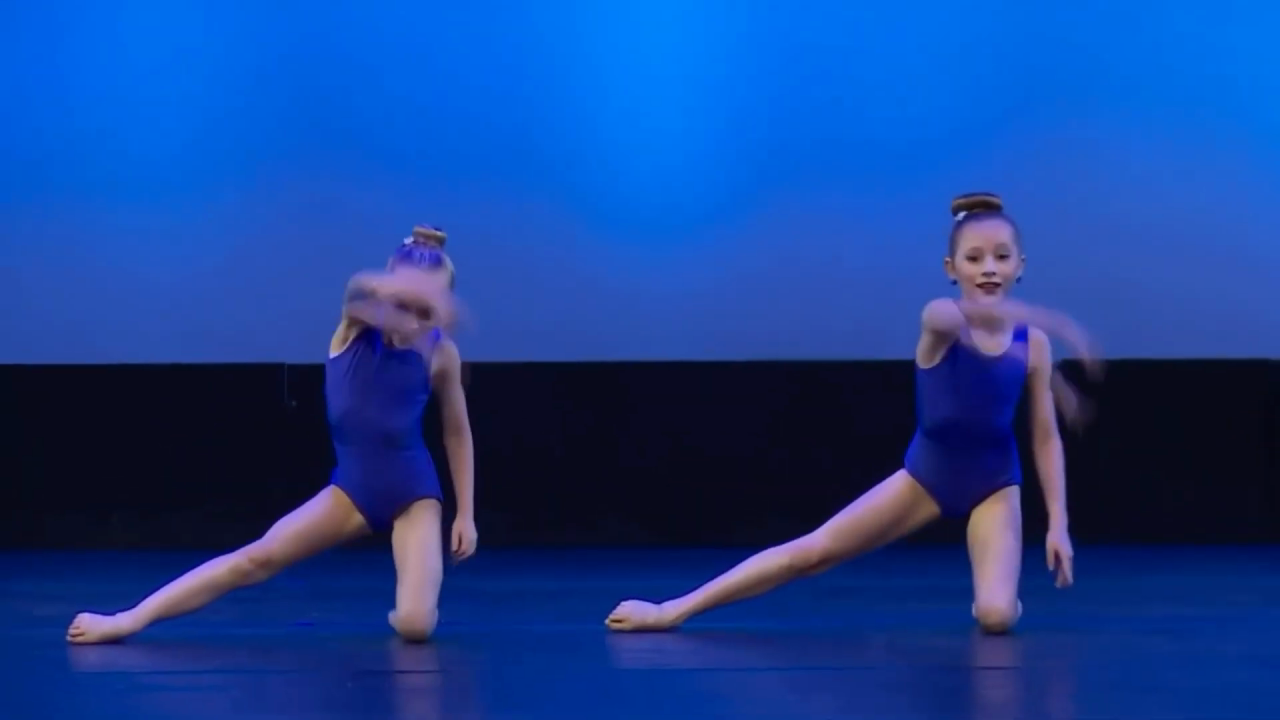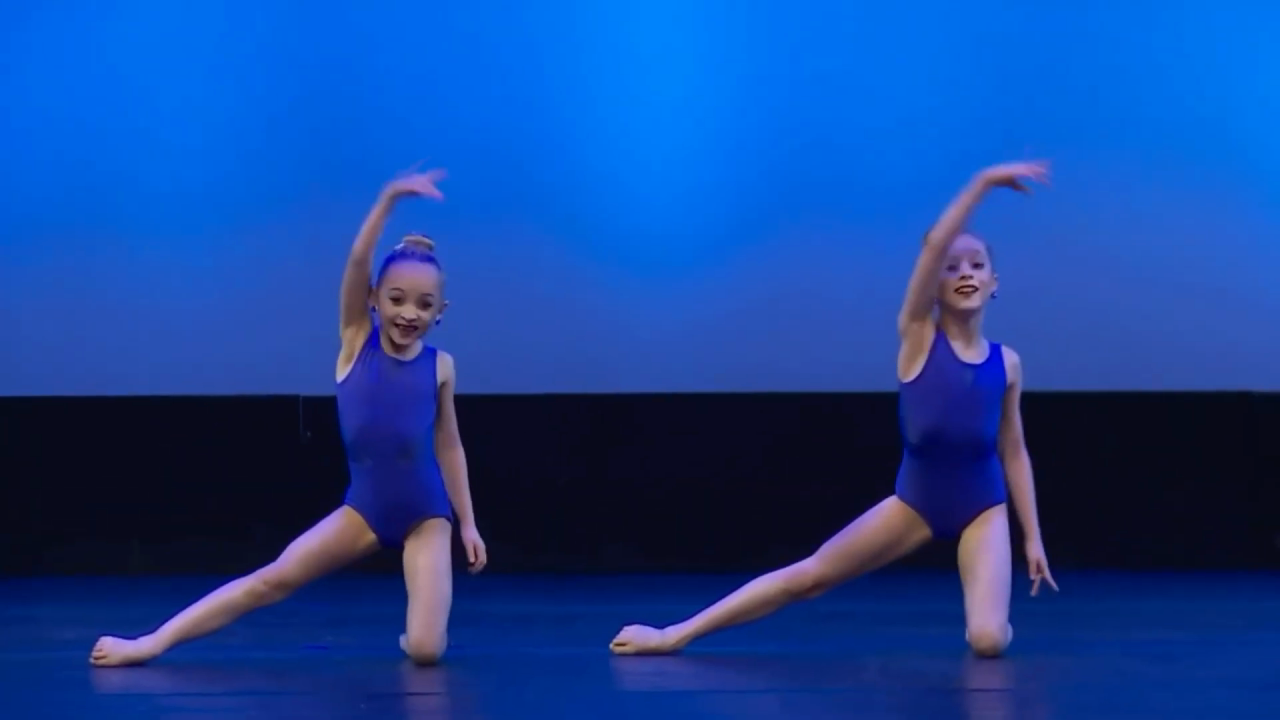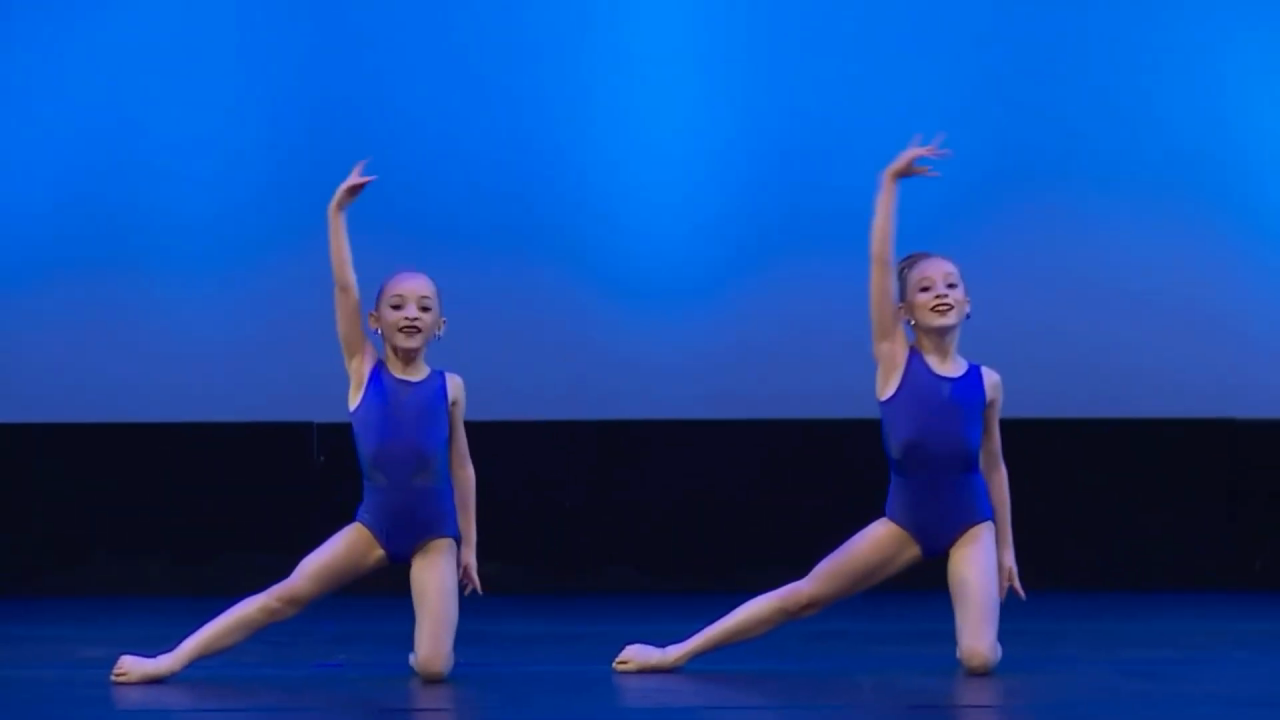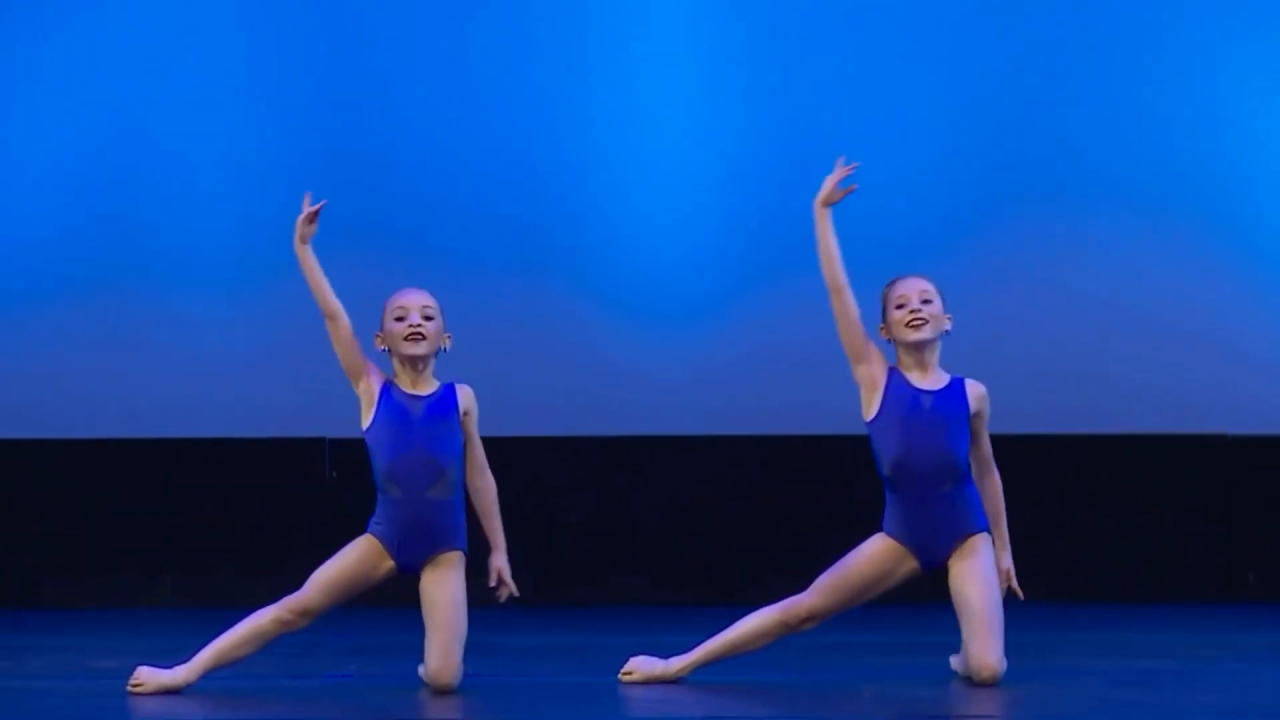
dt=0.4s
person 1, frame 1
left shoulder: (1034, 342)
right shoulder: (939, 320)
left elbow: (1046, 439)
right elbow: (970, 315)
left wrist: (1058, 526)
right wrist: (1057, 323)
left hip: (994, 486)
right hip: (926, 475)
left knee: (997, 616)
right knee: (813, 551)
left ankle: (996, 593)
right ankle: (672, 610)
person 1, frame 2
left shoulder: (1007, 363)
right shoulder: (918, 336)
left elbow: (1014, 452)
right elbow: (935, 245)
left wrist: (1034, 536)
right wrist: (983, 181)
left hip: (983, 508)
right hip: (915, 502)
left knee: (990, 640)
right knee: (809, 575)
left ankle: (988, 618)
right ankle: (677, 634)
person 1, frame 3
left shoulder: (986, 382)
right shoulder: (893, 359)
left elbow: (993, 464)
right elbow: (879, 264)
left wrist: (1007, 547)
right wrist: (889, 183)
left hip: (971, 524)
right hip: (904, 522)
left knee: (981, 658)
right knee: (802, 595)
left ankle: (970, 638)
right ankle: (675, 653)
person 1, frame 4
left shoulder: (971, 393)
right shoulder: (875, 378)
left elbow: (985, 471)
right elbow: (837, 290)
left wrist: (1003, 548)
right wrist: (821, 211)
left hip: (966, 537)
right hip: (901, 537)
left knee: (988, 668)
right knee: (801, 610)
left ankle: (963, 657)
person 2, frame 1
left shoulder: (441, 352)
right shoulder: (355, 323)
left elbow: (458, 435)
right elbow: (360, 291)
left wrist: (465, 515)
right wrist: (403, 291)
left hip: (415, 496)
right hip: (351, 488)
left knee: (415, 625)
right knee: (258, 558)
left ankle: (411, 605)
right ankle: (129, 619)
person 2, frame 2
left shoulder: (440, 366)
right shoulder: (356, 342)
left elbow: (449, 446)
right elbow: (357, 264)
left wrist: (467, 522)
right wrist: (388, 199)
left hip: (426, 516)
right hip: (364, 509)
left knee: (425, 648)
right knee: (274, 579)
left ankle: (417, 628)
right ankle: (153, 642)
person 2, frame 3
left shoulder: (450, 387)
right shoulder: (363, 371)
left elbow: (461, 468)
right elbow: (345, 292)
left wrist: (468, 543)
right wrist: (337, 214)
left hip: (434, 536)
right hip: (374, 526)
left knee: (434, 666)
right knee: (285, 595)
left ankle: (423, 644)
right ankle: (170, 660)
person 2, frame 4
left shoulder: (461, 398)
right shoulder: (371, 389)
left elbow: (478, 476)
right elbow: (334, 317)
left wrist: (498, 548)
right wrist: (303, 247)
left hip: (444, 548)
right hip: (385, 538)
left knee: (444, 678)
right knee: (297, 607)
left ankle: (431, 659)
right ankle: (185, 672)
